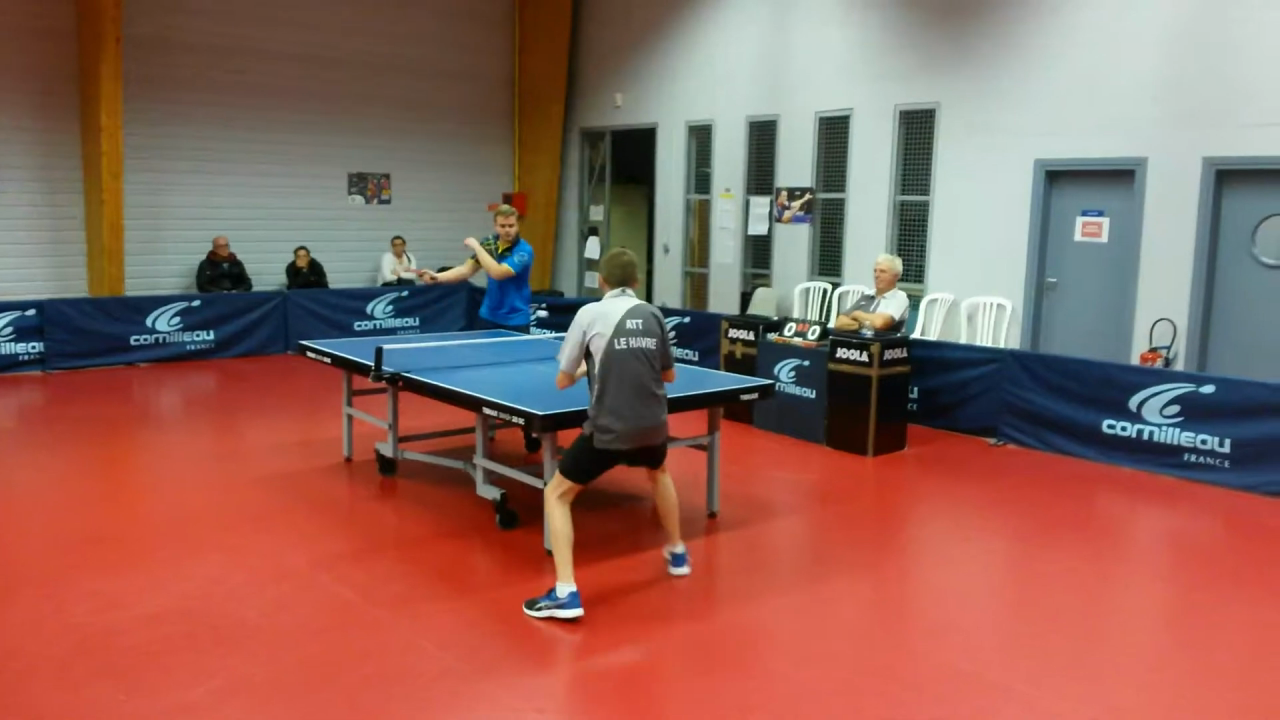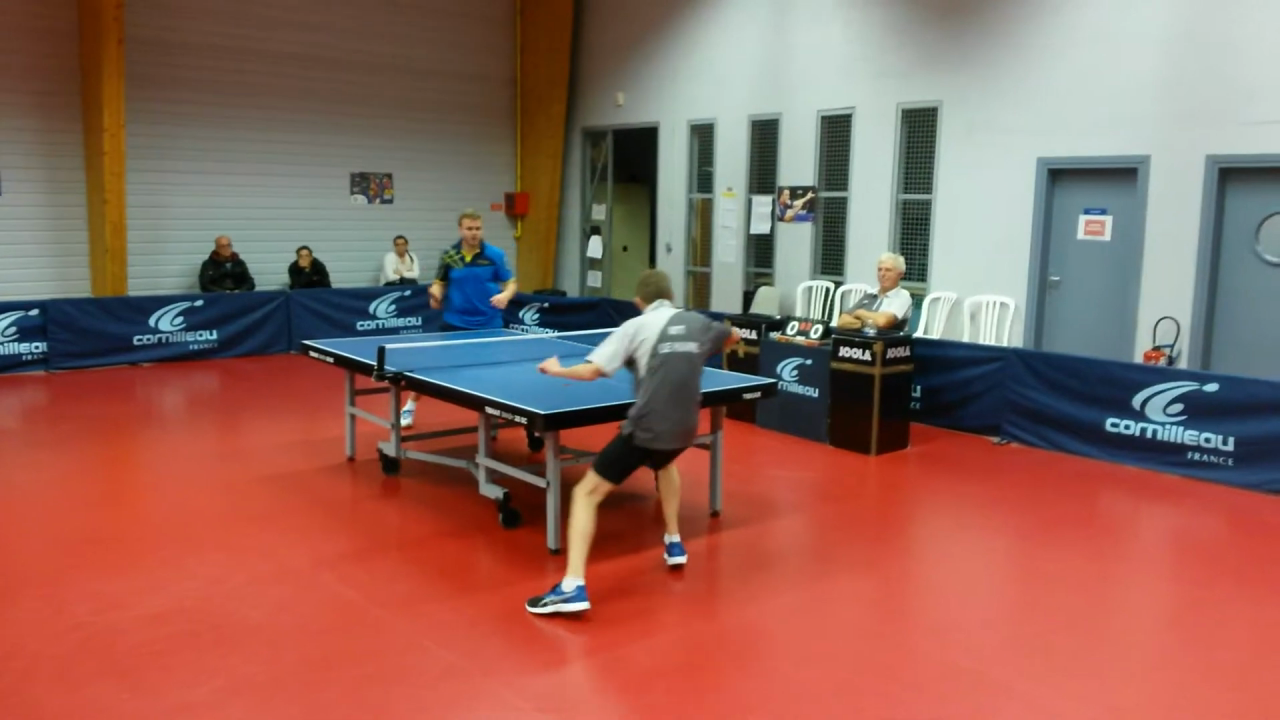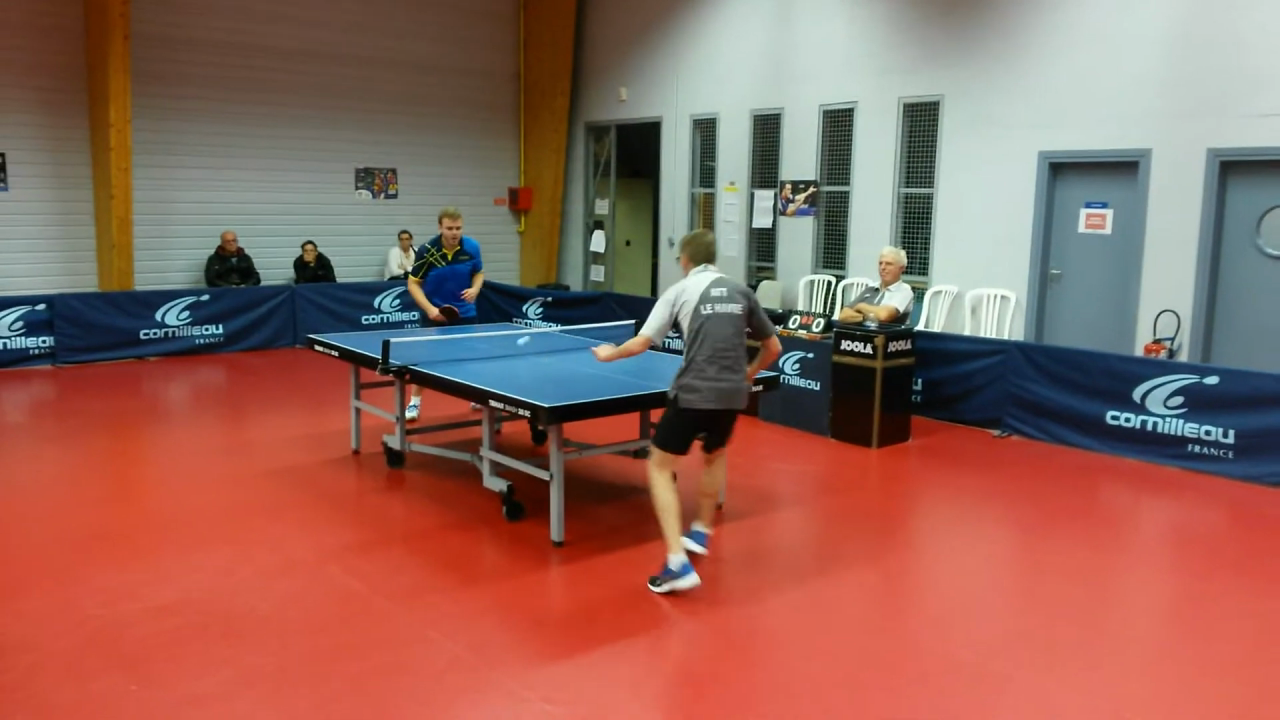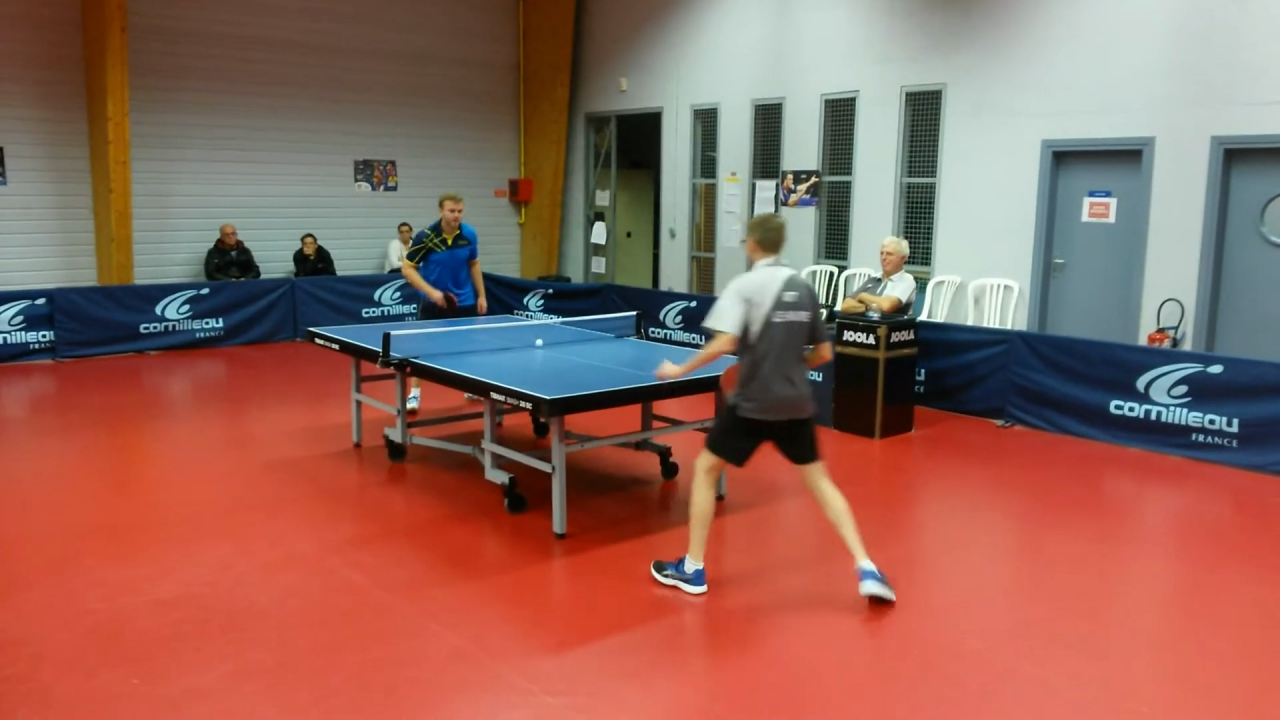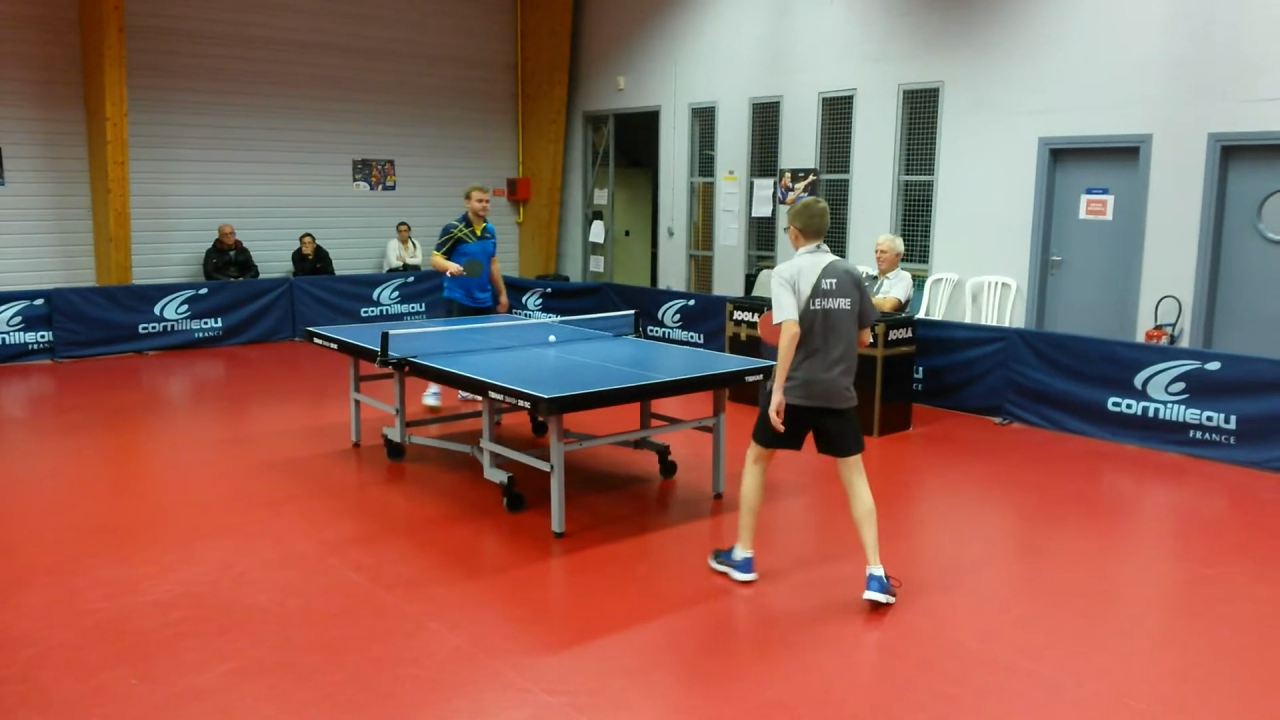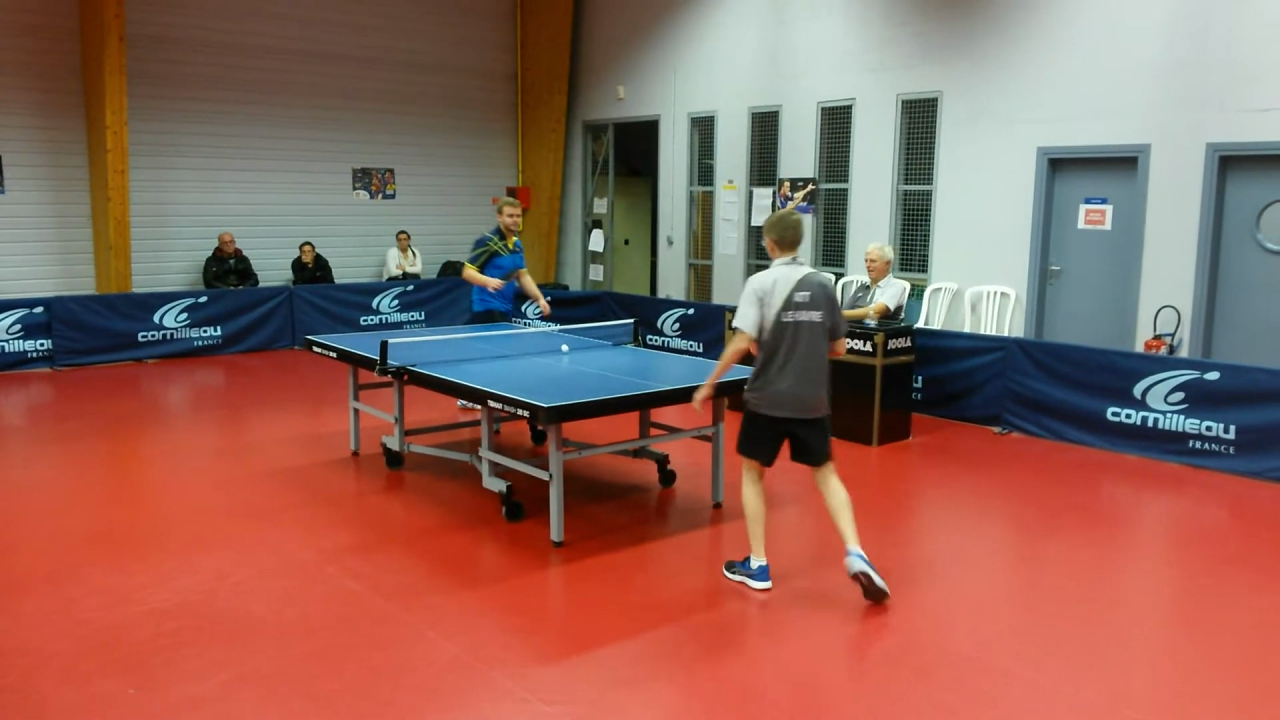
dt=0.3s
person 1, frame 1
left shoulder: (590, 314)
right shoulder: (653, 316)
left elbow: (564, 380)
left hip: (607, 431)
right hip: (652, 427)
left knee: (557, 495)
right knee: (658, 474)
left ankle: (566, 593)
right ankle: (677, 552)
person 1, frame 2
left shoulder: (635, 327)
right shoulder: (697, 323)
left elbow: (593, 371)
right elbow: (731, 336)
left wrist: (557, 370)
left hip: (647, 428)
right hip: (684, 429)
left knee: (585, 494)
right knee: (663, 463)
left ankle: (572, 587)
right ankle: (674, 543)
person 1, frame 3
left shoulder: (679, 290)
right shoulder: (739, 290)
left elbow: (643, 343)
right elbow: (773, 345)
left wrist: (610, 353)
right wrist: (750, 373)
left hip: (693, 394)
right hip: (732, 396)
left knee: (659, 468)
right knee: (712, 456)
left ankle: (679, 564)
right ankle: (701, 531)
person 1, frame 4
left shoulder: (744, 285)
right shoulder: (804, 287)
left elbow: (725, 343)
right elbow: (823, 354)
left wrist: (682, 369)
left hip: (751, 403)
right hip: (796, 404)
left knee: (705, 469)
right knee: (819, 479)
left ankle: (693, 568)
right ankle: (867, 571)
person 1, frame 5
left shoulder: (787, 272)
right shoulder: (850, 273)
left elbow: (790, 331)
right elbow: (863, 337)
left wrist: (776, 390)
left hip: (796, 392)
right hip: (838, 393)
left knee: (756, 459)
right knee: (854, 477)
left ankle: (743, 556)
right ankle: (875, 575)
person 1, frame 6
left shoulder: (760, 284)
right shoulder: (823, 285)
left elbow: (742, 343)
right elbow: (837, 349)
left wrist: (709, 383)
left hip: (767, 400)
right hip: (812, 402)
left knee: (751, 474)
right knee: (826, 477)
left ankle: (757, 565)
right ankle: (855, 554)
person 2, frame 1
left shoulder: (524, 251)
right shoulder: (489, 244)
left elbow: (499, 273)
right elbow: (466, 270)
left wrist: (477, 247)
right wrist: (438, 276)
left hip: (514, 320)
right hip: (488, 316)
person 2, frame 2
left shoulder: (495, 255)
right shoulder: (449, 255)
left elbow: (510, 284)
right elbow: (439, 284)
left wrist: (504, 296)
right wrist: (435, 294)
left hip: (488, 325)
right hip: (455, 322)
right ankle: (410, 408)
person 2, frame 3
left shoulder: (472, 248)
right shoulder: (426, 251)
left elbow: (478, 273)
right elbow: (413, 283)
left wrist: (474, 289)
right wrist: (429, 308)
left hip: (465, 312)
right hip: (435, 311)
right ankle: (414, 402)
person 2, frame 4
left shoulder: (469, 234)
right shoulder: (425, 237)
right elbow: (407, 269)
left wrist: (481, 295)
right wrist: (430, 291)
left hip: (464, 301)
right hip: (434, 301)
right ankle: (414, 394)
person 2, frame 5
left shoulder: (489, 230)
right shoulder: (454, 229)
right elbow: (435, 259)
left wrist: (502, 292)
right wrist: (450, 266)
left hip: (484, 300)
right hip: (458, 297)
left ankle: (468, 389)
right ankle: (433, 390)
person 2, frame 6
left shoulder: (516, 244)
right shoulder: (487, 241)
left elbow: (523, 276)
right elbow: (467, 272)
left wrist: (540, 298)
right wrist: (487, 281)
left hip: (503, 308)
right hip: (489, 307)
